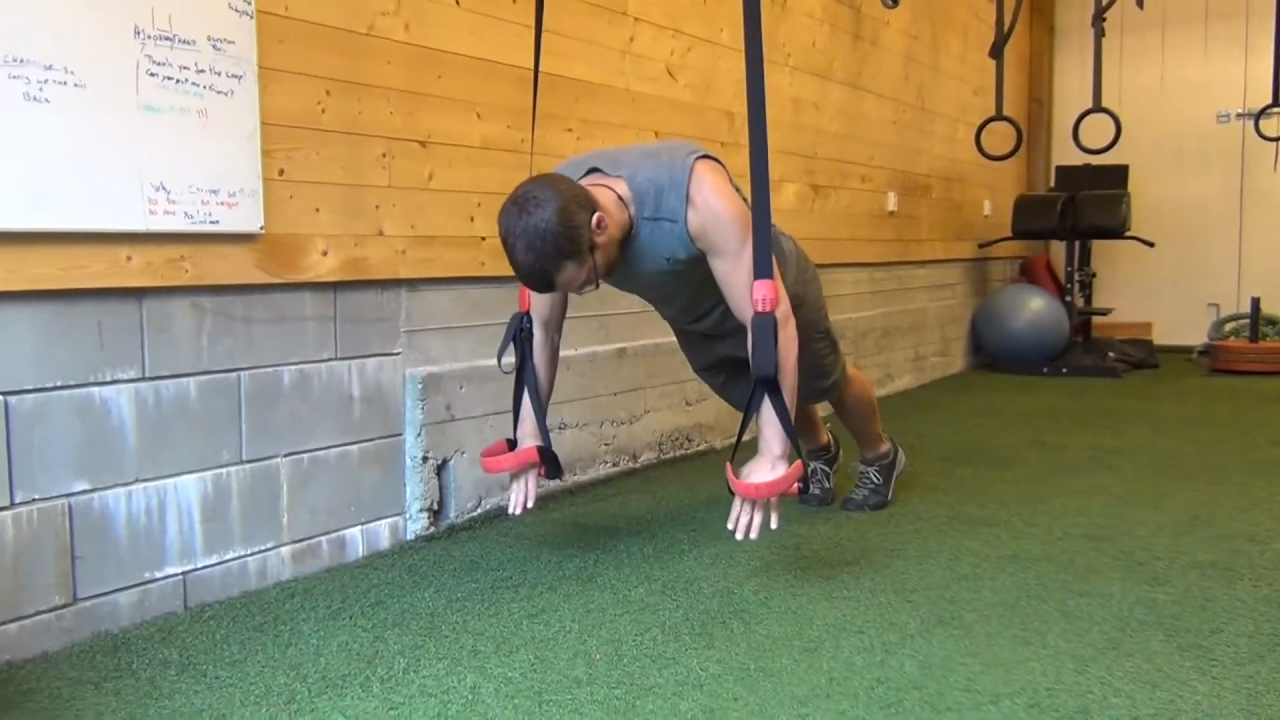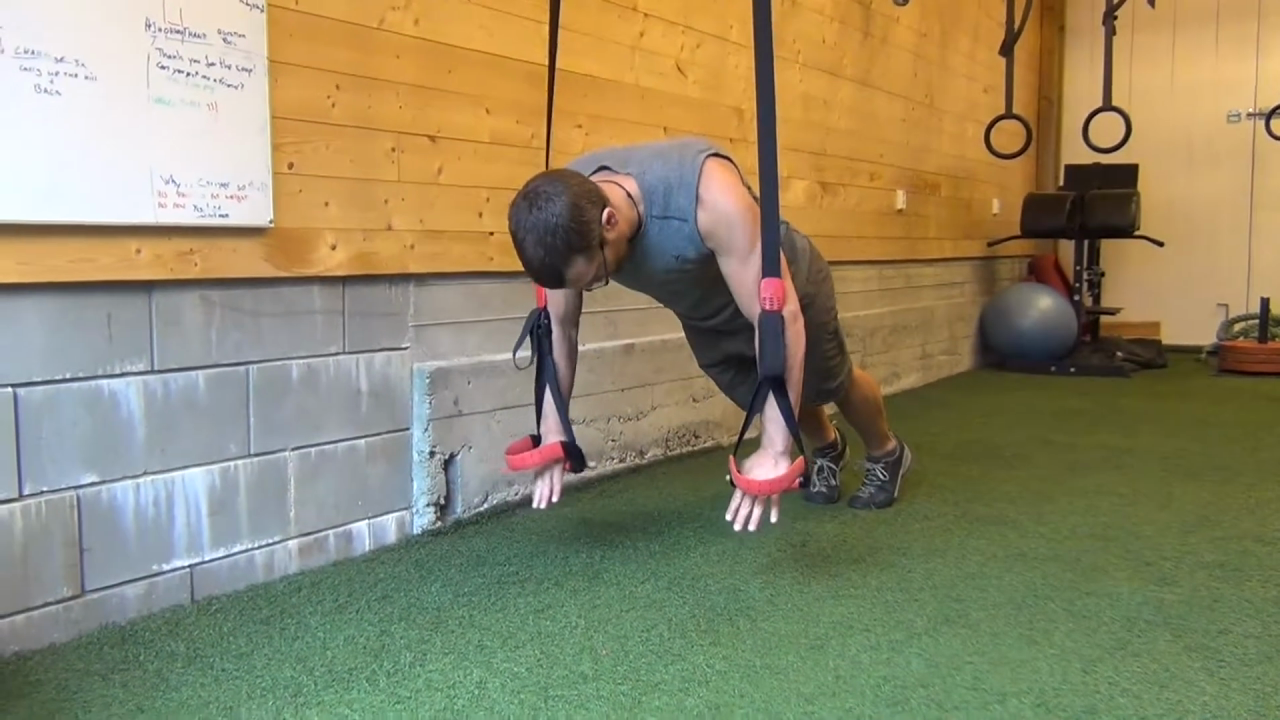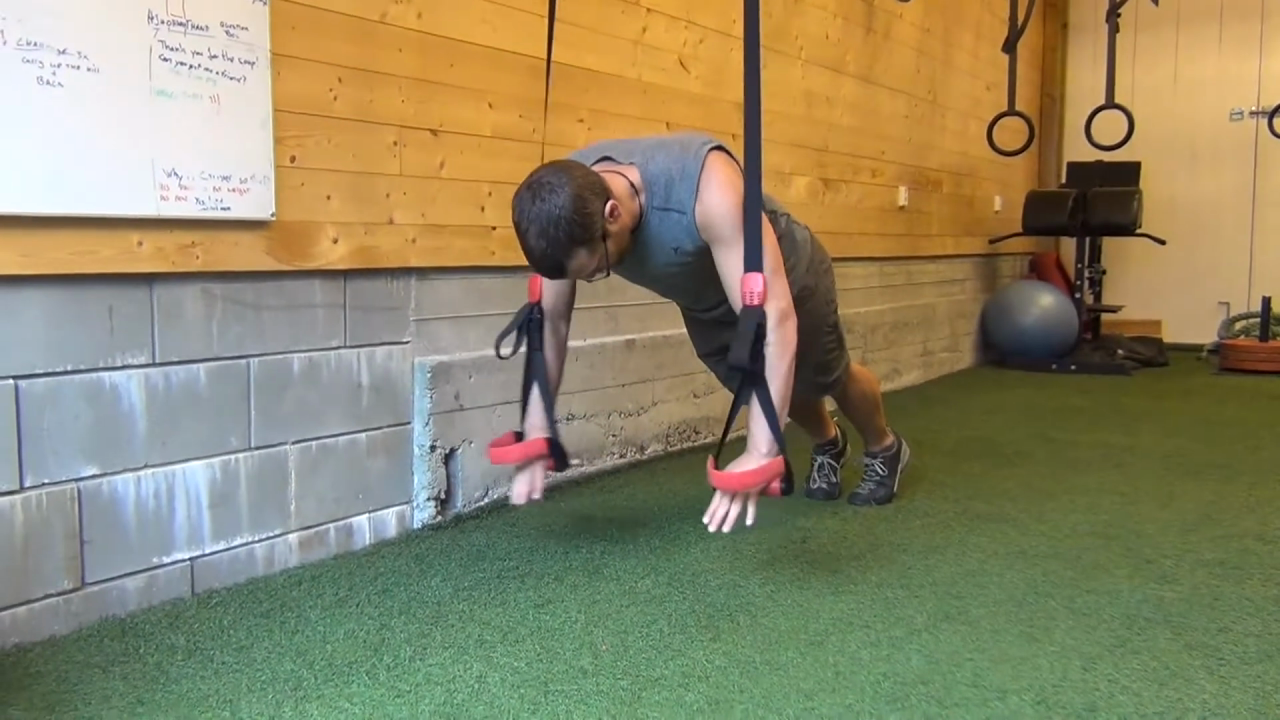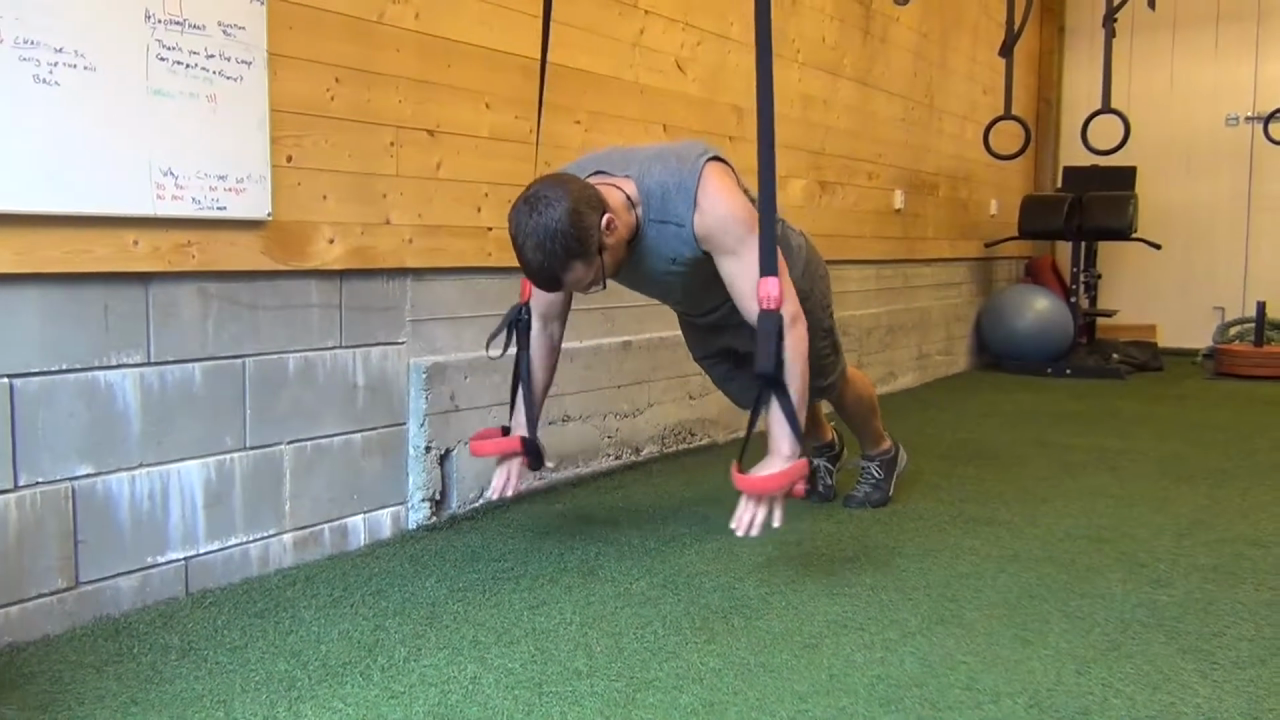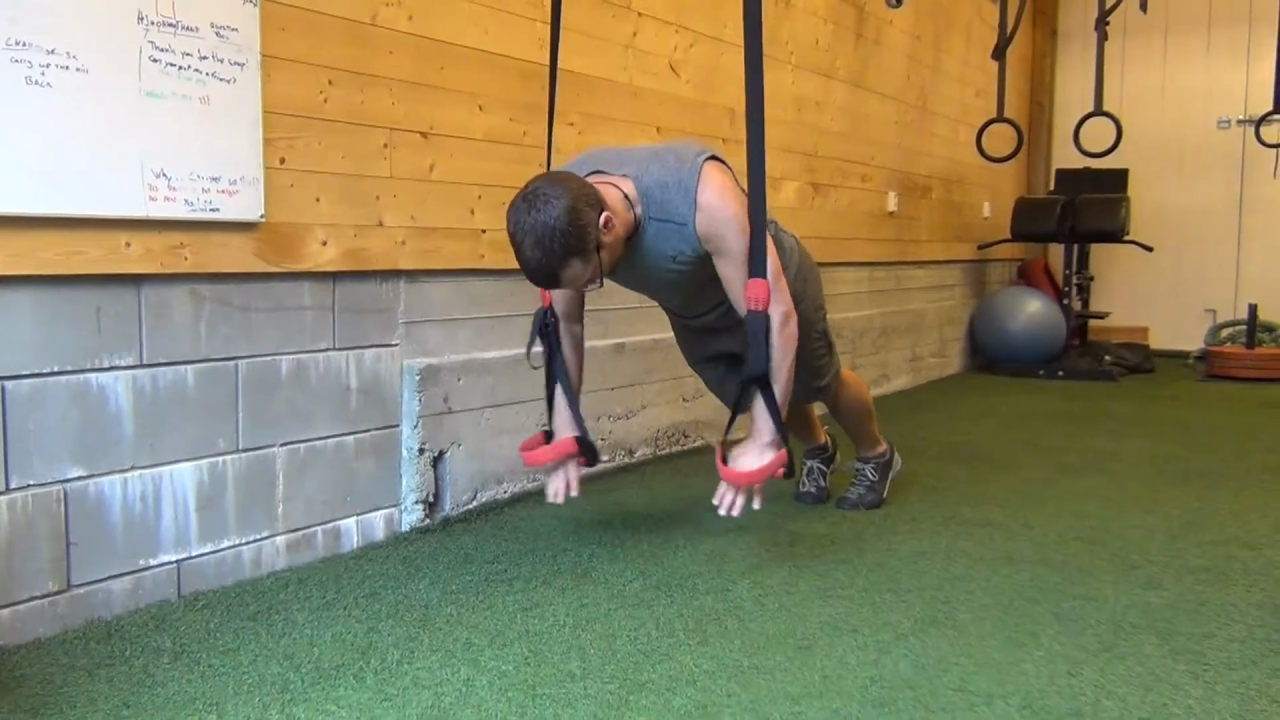
dt=0.4s
person 1, frame 1
left shoulder: (696, 194)
right shoulder: (555, 216)
left elbow: (771, 320)
right elbow: (542, 330)
left wrist: (772, 453)
right wrist: (528, 435)
left hip: (773, 291)
left knee: (827, 381)
right knee: (758, 398)
left ankle: (880, 457)
right ankle: (820, 452)
person 1, frame 2
left shoulder: (705, 192)
right shoulder: (567, 215)
left elbow: (781, 318)
right elbow: (561, 327)
left wrist: (775, 451)
right wrist: (553, 432)
left hip: (785, 287)
left knee: (830, 381)
right knee: (766, 398)
left ankle: (887, 454)
right ankle: (828, 449)
person 1, frame 3
left shoulder: (705, 185)
right shoulder: (566, 204)
left elbow: (775, 317)
right elbow: (551, 319)
left wrist: (761, 452)
right wrist: (536, 433)
left hip: (788, 278)
left knee: (829, 376)
right knee: (775, 389)
left ankle: (885, 450)
right ankle: (829, 446)
person 1, frame 4
left shoulder: (703, 196)
right shoulder: (559, 209)
left elbow: (783, 321)
right elbow: (544, 323)
left wrist: (782, 455)
right wrist: (520, 434)
left hip: (780, 281)
left knee: (826, 381)
right knee: (761, 395)
left ankle: (881, 454)
right ankle: (825, 448)
person 1, frame 5
left shoulder: (702, 195)
right shoulder: (564, 214)
left elbow: (776, 317)
right elbow: (566, 323)
left wrist: (762, 441)
right wrist: (565, 431)
left hip: (774, 284)
left knee: (819, 382)
right knee: (754, 394)
left ankle: (876, 457)
right ankle: (817, 451)
